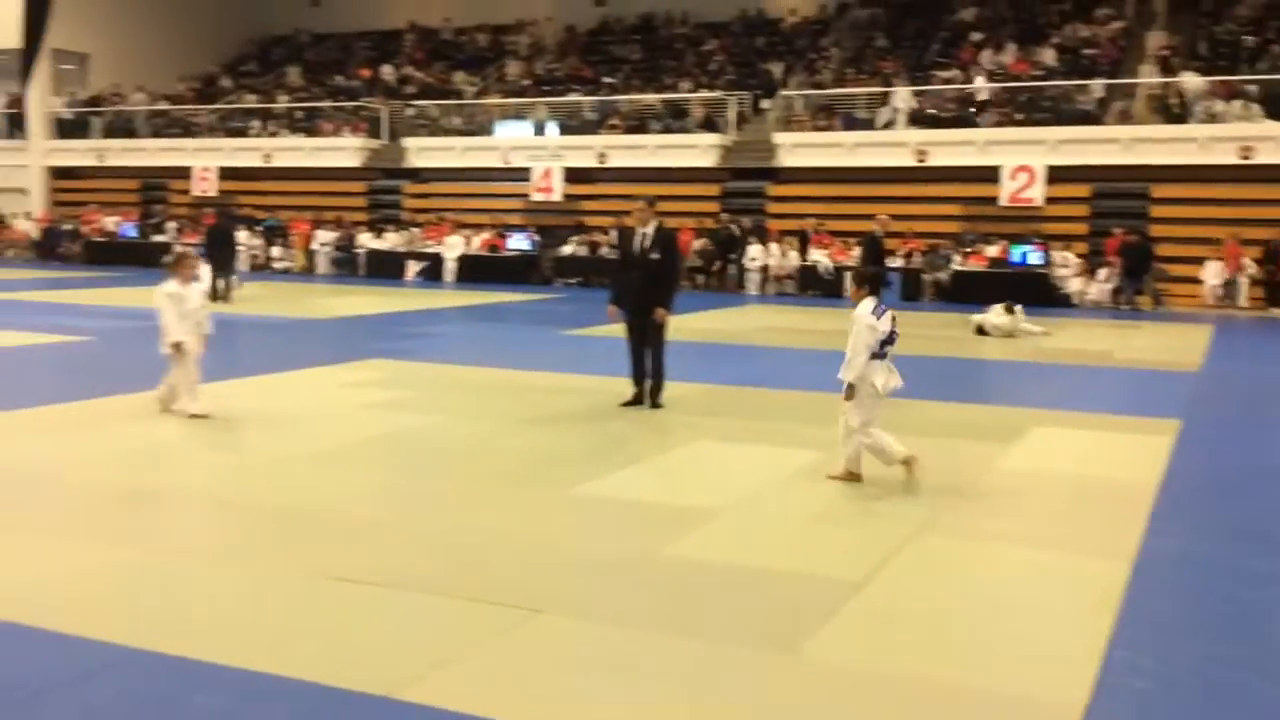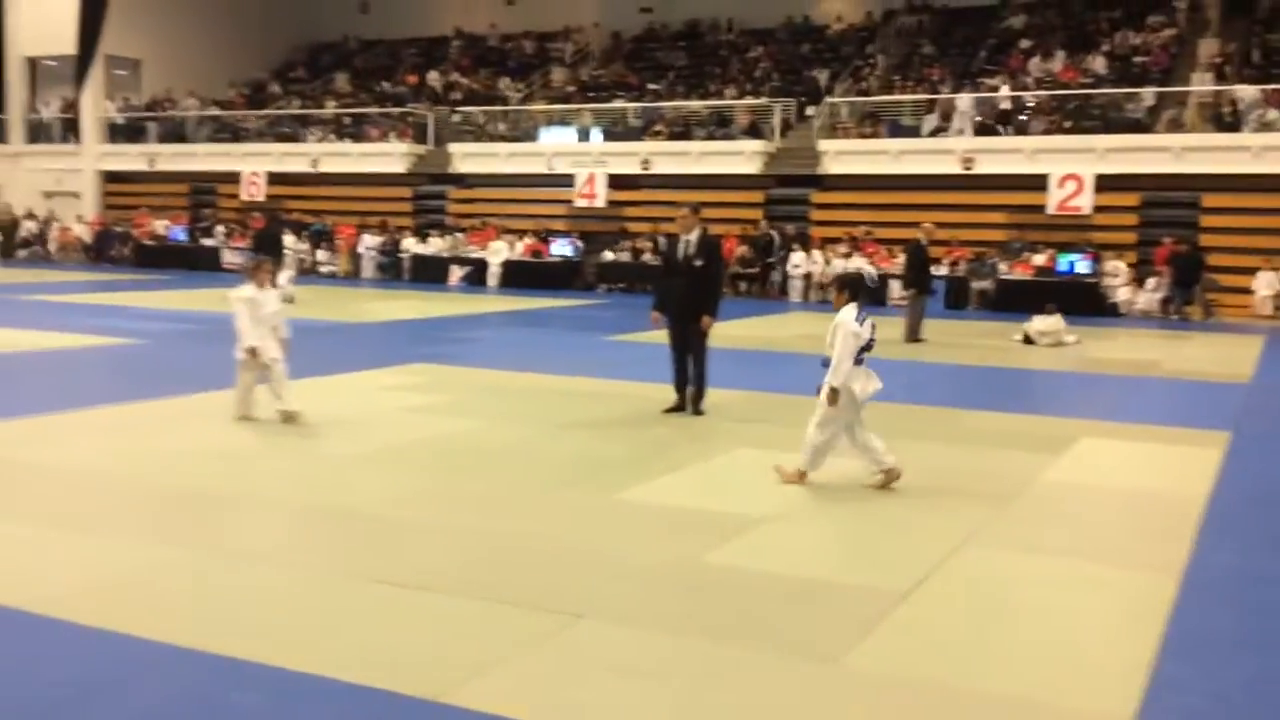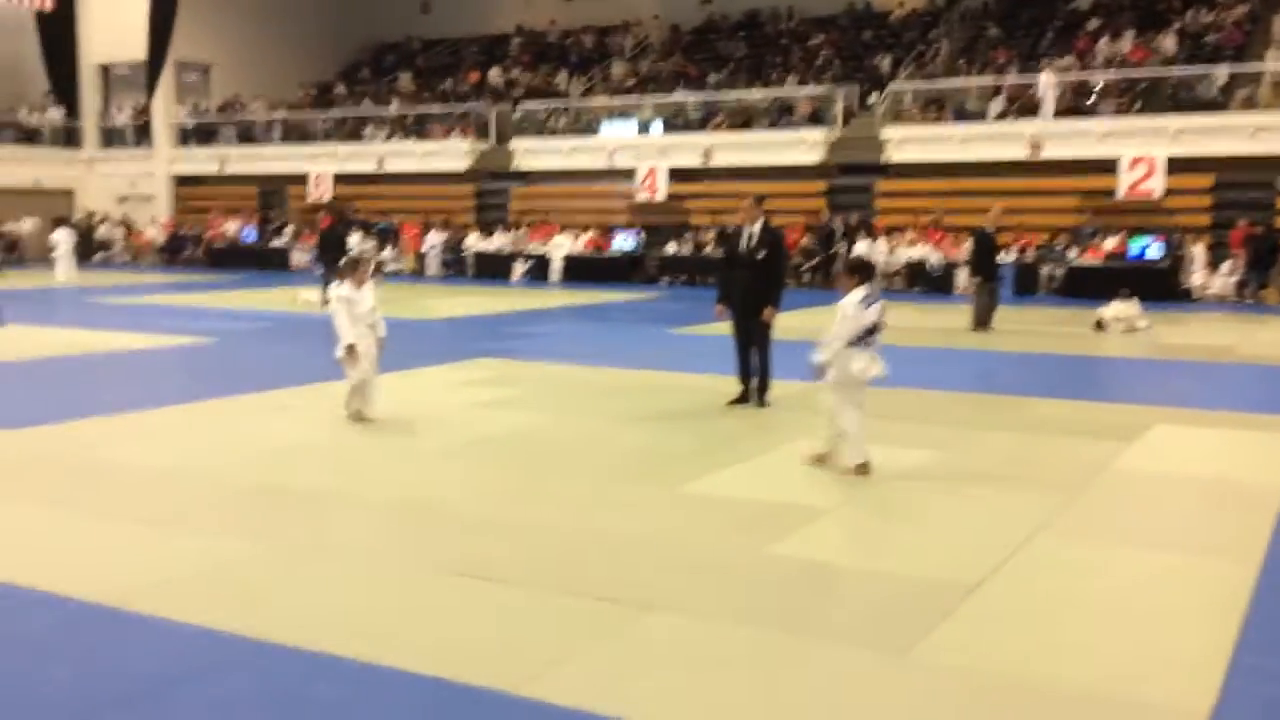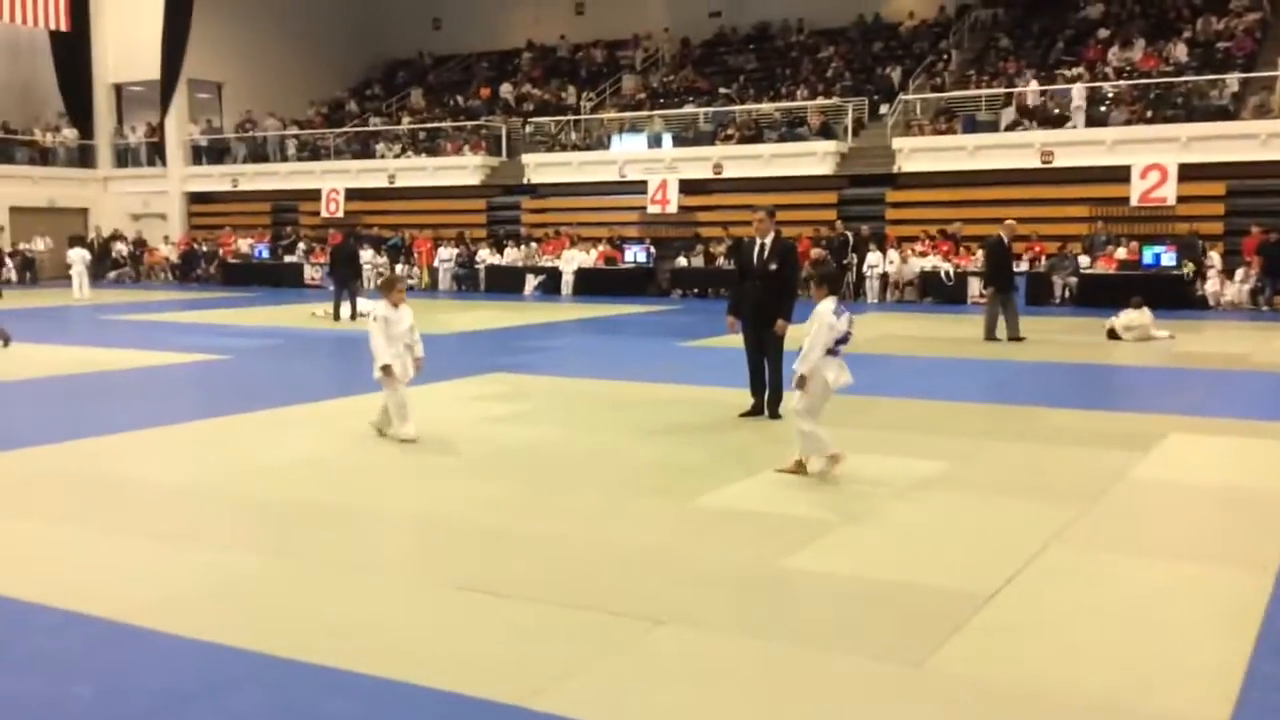
dt=0.3s
person 1, frame 1
left shoulder: (862, 314)
right shoulder: (882, 310)
left elbow: (858, 351)
left wrist: (849, 380)
left hip: (864, 377)
right hip: (876, 373)
left knee: (862, 428)
right knee: (849, 422)
left ankle: (905, 459)
right ankle: (851, 468)
person 1, frame 2
left shoulder: (846, 320)
right shoulder: (860, 316)
left elbow: (842, 357)
left wrist: (834, 386)
left hip: (845, 383)
right hip: (857, 381)
left knee: (821, 426)
right knee: (855, 429)
left ankle: (802, 472)
right ankle: (888, 467)
person 1, frame 3
left shoulder: (849, 303)
right shoulder: (874, 300)
left elbow: (836, 335)
left wrist: (821, 360)
left hip: (848, 363)
right hip: (864, 361)
left knee: (847, 413)
right knee: (842, 409)
left ankle: (860, 461)
right ankle: (829, 452)
person 1, frame 4
left shoulder: (823, 312)
right shoulder: (841, 311)
left elbow: (814, 346)
left wrist: (802, 372)
left hip: (819, 371)
right hip: (831, 369)
left knee: (802, 416)
right knee: (804, 413)
left ankle: (829, 454)
right ankle: (801, 460)
person 2, frame 1
left shoulder: (666, 237)
right shoulder: (626, 237)
left elbow: (671, 274)
right elbow: (620, 271)
left wrist: (664, 305)
right wrist: (614, 300)
left hip: (654, 304)
right hip: (632, 303)
left knee: (655, 350)
right knee: (636, 350)
left ankle: (654, 394)
right ankle: (639, 392)
person 2, frame 2
left shoulder: (711, 245)
right shoulder: (670, 244)
left elbow: (716, 281)
right elbow: (663, 277)
left wrist: (710, 313)
right wrist: (658, 307)
left hip: (698, 311)
right hip: (675, 309)
left knee: (697, 357)
right knee: (678, 356)
left ankle: (696, 400)
right ankle: (681, 398)
person 2, frame 3
left shoulder: (773, 237)
right shoulder: (733, 236)
left elbow: (778, 274)
right elbow: (726, 270)
left wrist: (772, 304)
right wrist: (722, 299)
left hip: (761, 303)
right hip: (738, 301)
left knee: (761, 348)
right knee: (742, 348)
left ankle: (760, 392)
right ankle: (746, 390)
person 2, frame 4
left shoulder: (786, 248)
right shoulder: (744, 248)
left elbow: (791, 285)
right elbow: (738, 282)
left wrist: (784, 316)
right wrist: (733, 312)
left hip: (773, 315)
right hip: (749, 314)
left knee: (774, 361)
right knee: (754, 361)
left ankle: (774, 405)
right ankle: (758, 403)
